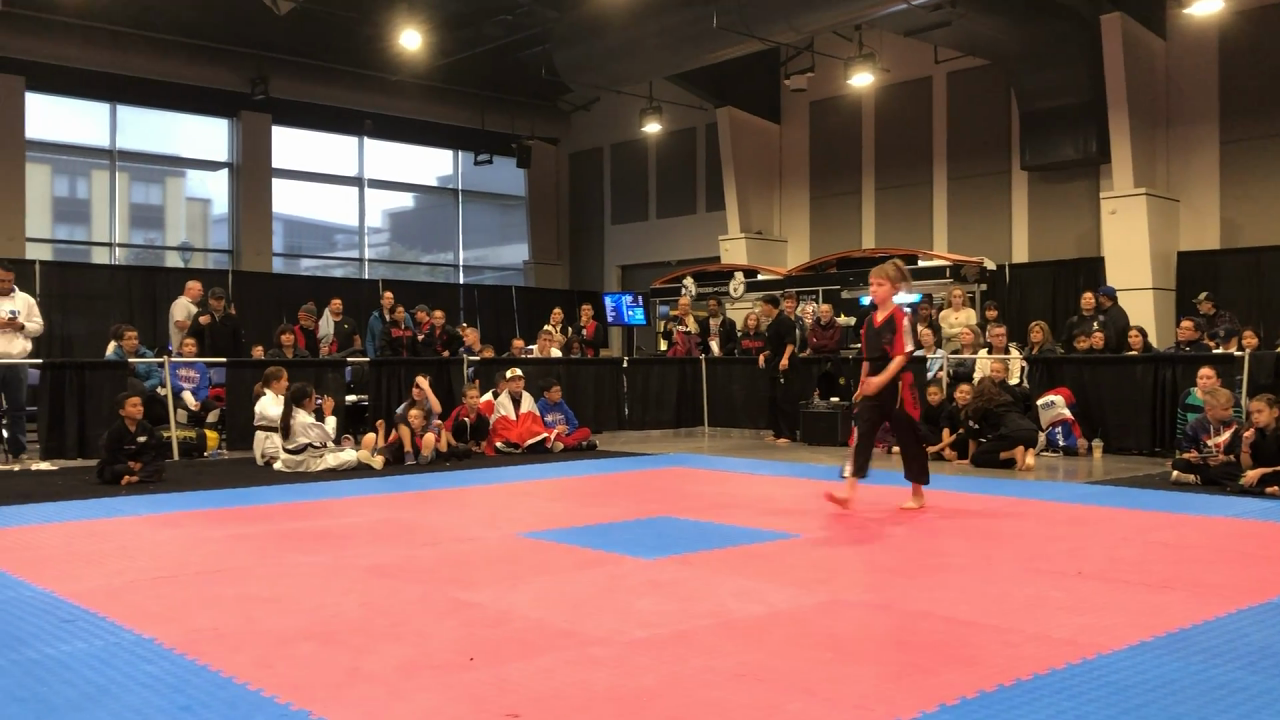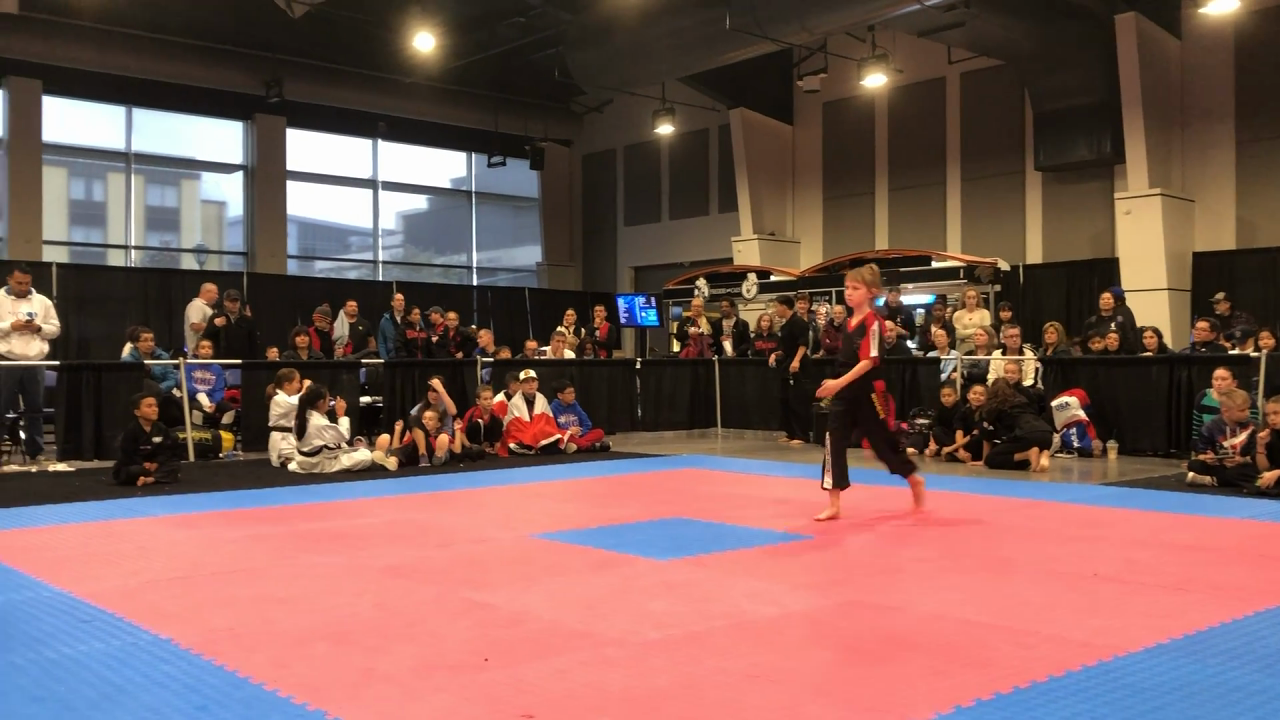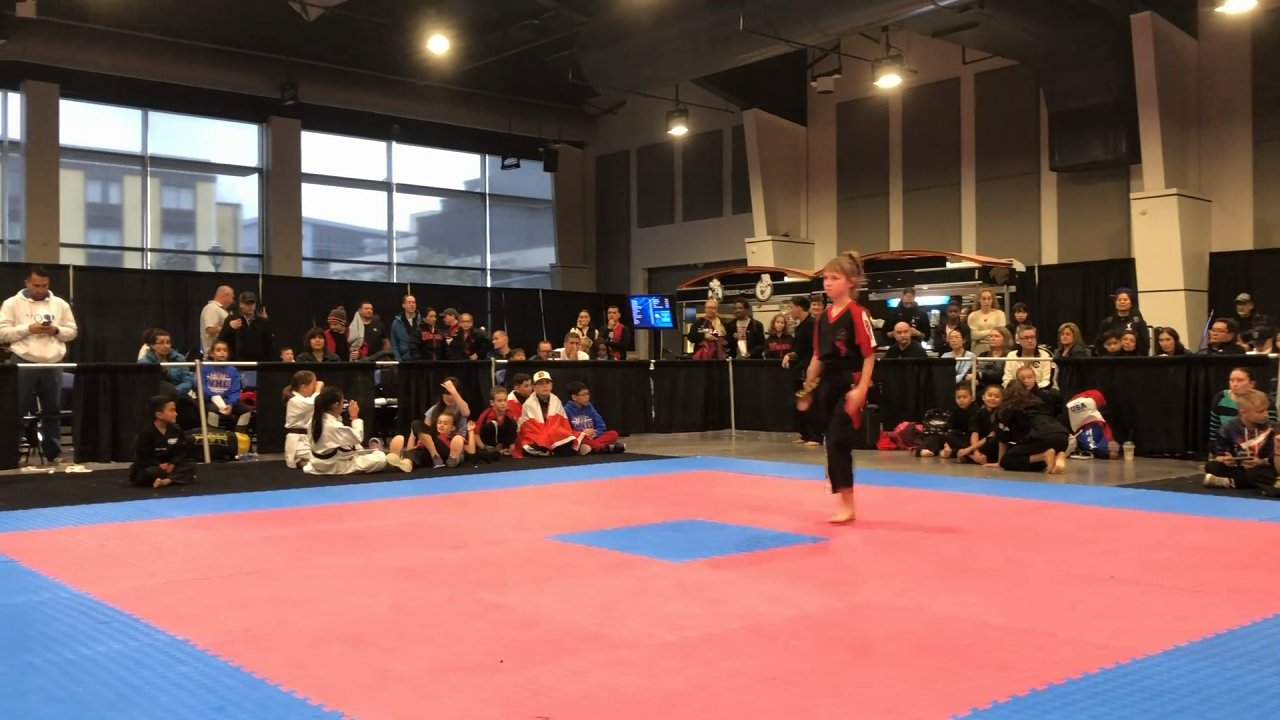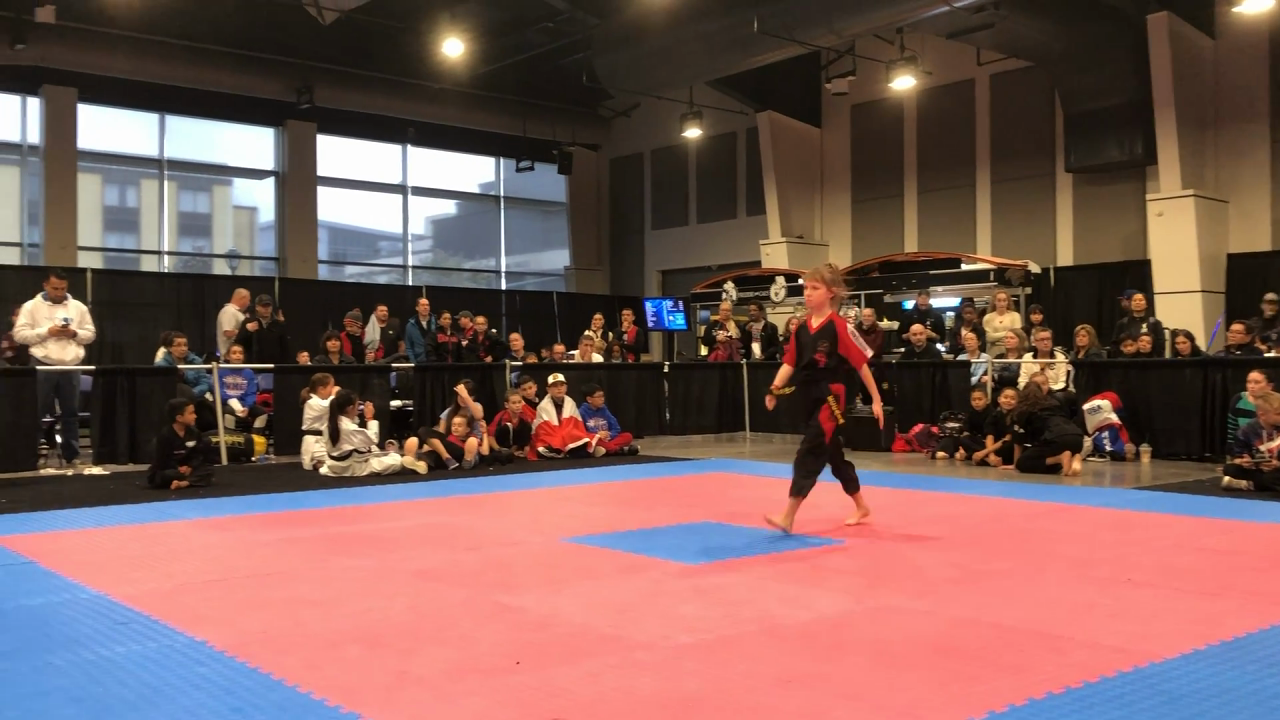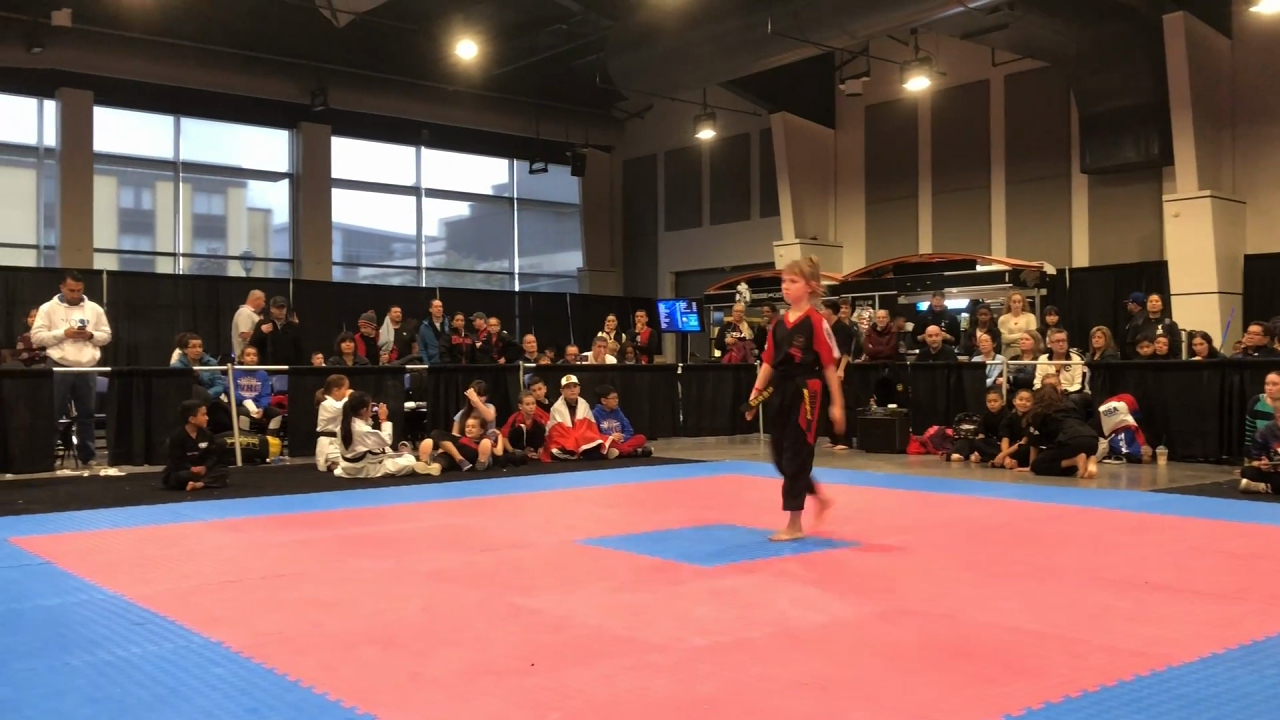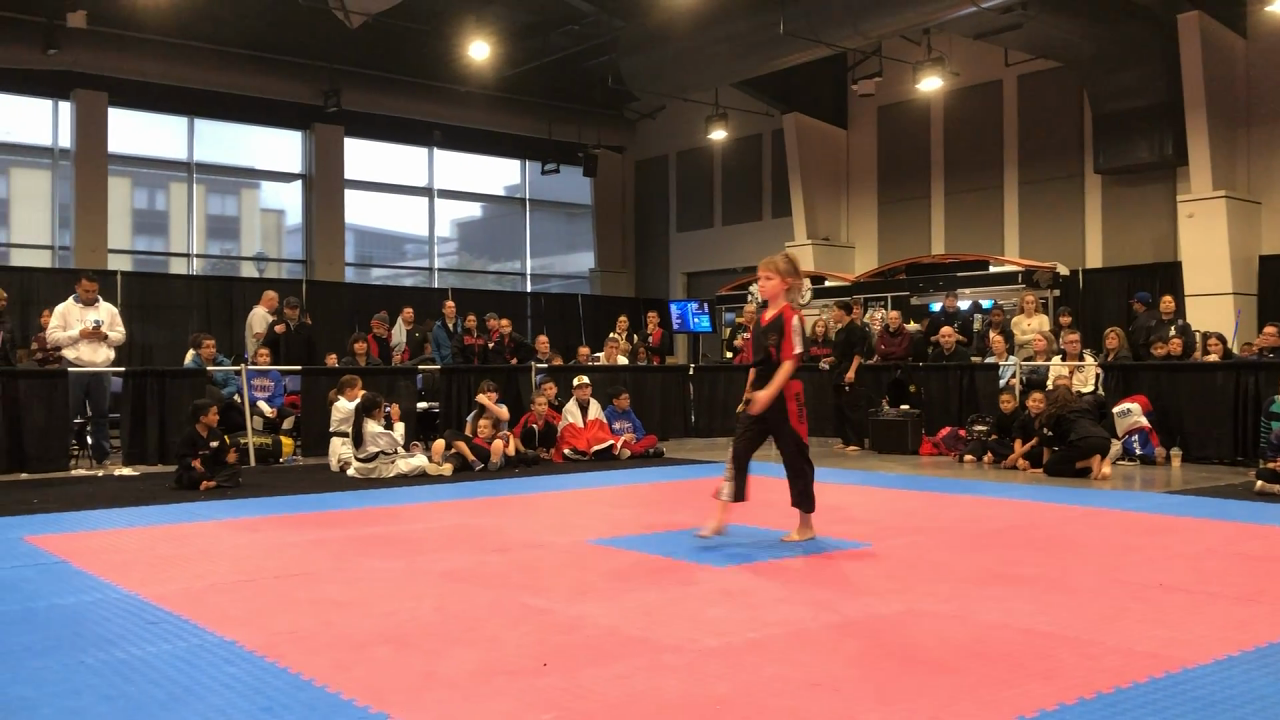
dt=0.2s
person 1, frame 1
left shoulder: (900, 318)
right shoulder: (870, 321)
left elbow: (902, 356)
left wrist: (883, 378)
right wrist: (861, 385)
left hip: (898, 385)
right hip: (872, 386)
left knee: (908, 438)
right knee: (861, 436)
left ankle: (919, 494)
right ankle: (848, 494)
person 1, frame 2
left shoulder: (873, 323)
right shoulder: (847, 325)
left elbow: (868, 362)
left wrist: (839, 382)
left hip: (869, 392)
right hip: (846, 393)
left knee: (886, 446)
right knee: (834, 444)
left ankle: (916, 482)
right ankle: (834, 505)
person 1, frame 3
left shoulder: (856, 314)
right shoulder: (824, 317)
left elbow: (869, 355)
left wrist: (862, 388)
right wrist: (807, 388)
left hip: (849, 384)
right hip: (828, 385)
left knee: (837, 443)
right knee: (839, 444)
left ankle: (846, 504)
right ankle: (848, 505)
person 1, frame 4
left shoulder: (839, 326)
right shoulder: (801, 328)
left elbow: (861, 363)
right elbow: (789, 363)
left wrist: (875, 399)
right wrist: (774, 389)
left hip: (829, 396)
right hip: (808, 395)
left knee: (809, 452)
right knee: (832, 453)
left ankle: (788, 516)
right ankle: (861, 507)
person 1, frame 5
left shoulder: (817, 321)
right shoulder: (778, 323)
left elbow: (830, 364)
right elbow: (768, 362)
left wrist: (837, 402)
right wrist: (755, 394)
left hip: (804, 392)
right hip: (779, 392)
left knee: (795, 456)
right knee: (782, 457)
left ankle: (795, 525)
right ankle: (820, 497)
person 1, frame 6
left shoulder: (791, 317)
right shoulder: (760, 319)
left elbow: (791, 360)
left wrist: (770, 392)
right wrist: (749, 393)
left hip: (784, 395)
right hip: (758, 394)
left knee: (795, 457)
right knee: (739, 452)
left ankle: (806, 524)
right ankle: (720, 518)
person 2, frame 1
left shoulder: (25, 300)
left elbow: (39, 327)
left wrist: (22, 326)
left hip: (17, 361)
left knee: (17, 407)
left ankle: (18, 450)
person 2, frame 2
left shoulder: (43, 302)
left elbow: (56, 329)
left wrist: (39, 328)
left hip: (34, 363)
left knee: (35, 409)
left ankle: (36, 451)
person 2, frame 3
left shoulder: (60, 305)
left elbow: (72, 331)
left wrist: (56, 331)
right wrist: (27, 329)
left hip: (52, 365)
right hip: (23, 363)
left knee: (52, 411)
right knee: (18, 410)
left ankle: (53, 453)
person 2, frame 4
left shoulder: (78, 307)
right shoulder: (31, 306)
left elbow: (90, 334)
right elbow: (20, 335)
left wrist: (75, 333)
right wrist: (46, 332)
left hip: (70, 367)
right hip: (42, 366)
left knee: (70, 413)
right knee: (37, 413)
left ankle: (72, 455)
person 2, frame 5
left shoulder: (94, 309)
right shoulder: (48, 308)
left elbow: (106, 336)
right elbow: (37, 337)
left wrist: (91, 335)
right wrist: (63, 334)
left hip: (87, 369)
right hip: (59, 367)
left knee: (86, 414)
right knee: (54, 414)
left ankle: (87, 456)
person 2, frame 6
left shoulder: (109, 309)
right shoulder: (63, 309)
left elbow: (121, 336)
right elbow: (52, 337)
left wrist: (105, 336)
right wrist: (78, 334)
left hip: (101, 369)
right hip: (74, 367)
left knee: (101, 414)
right knee: (69, 414)
left ankle: (102, 455)
